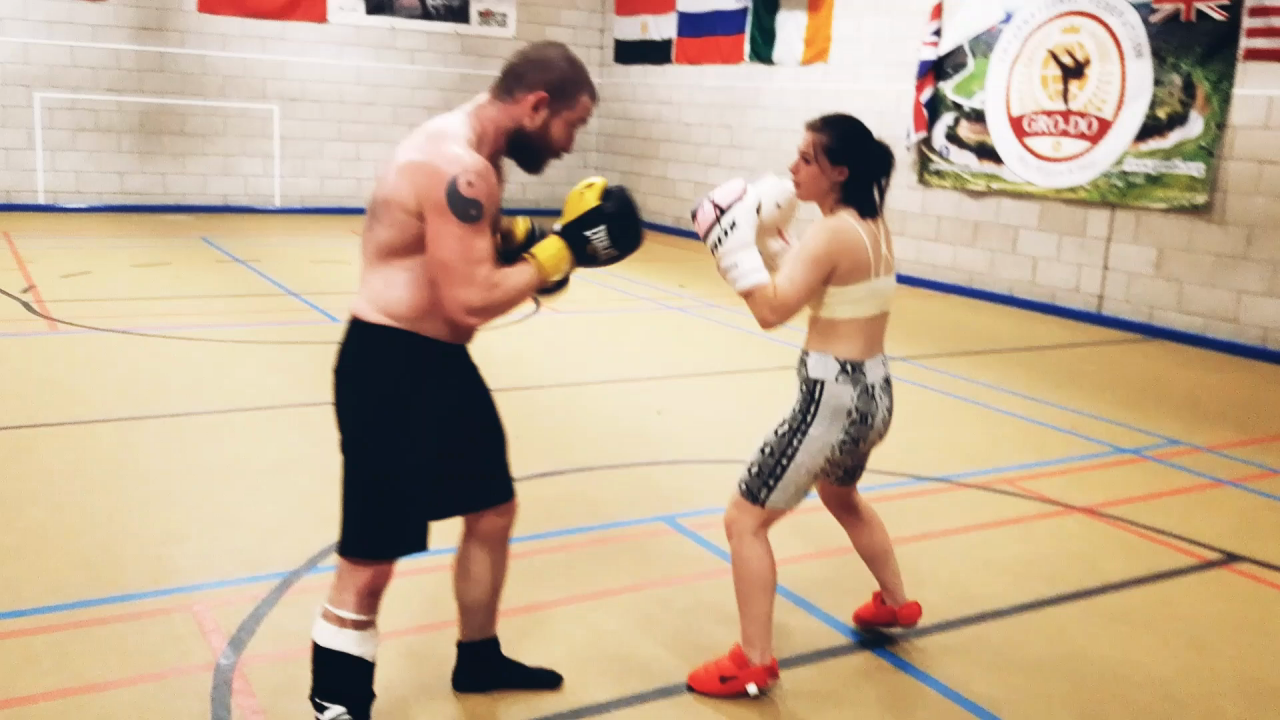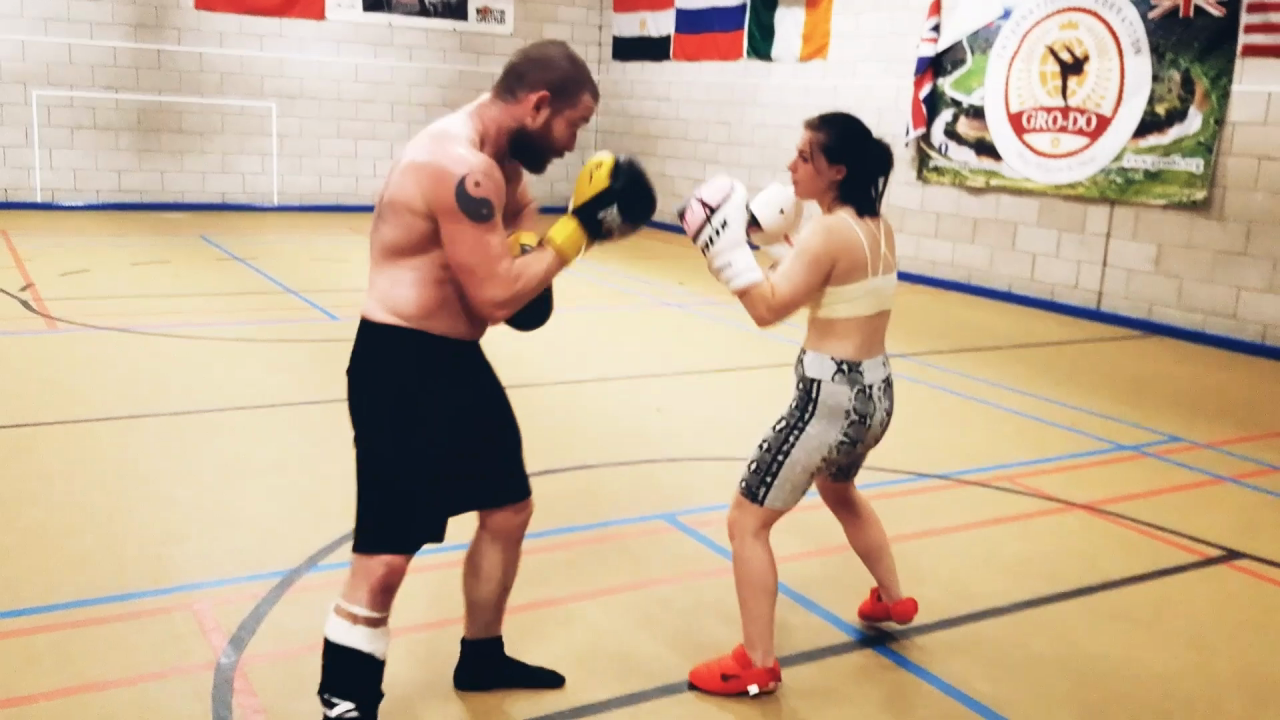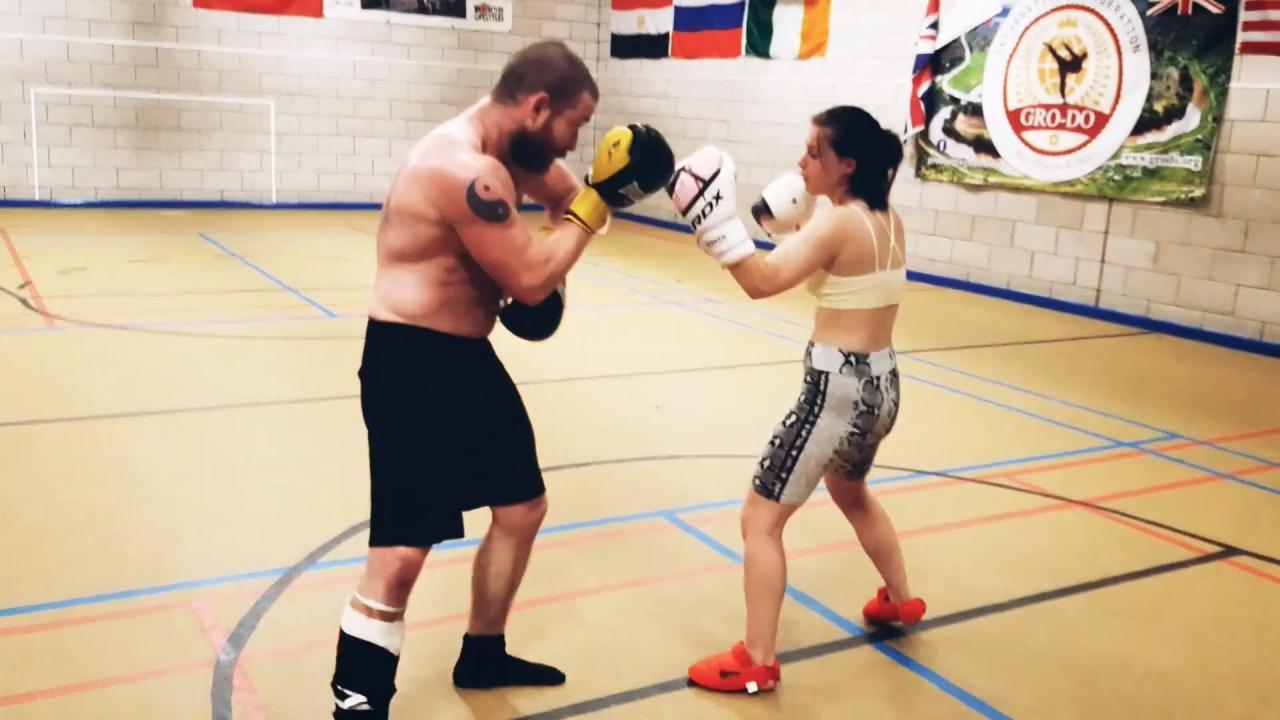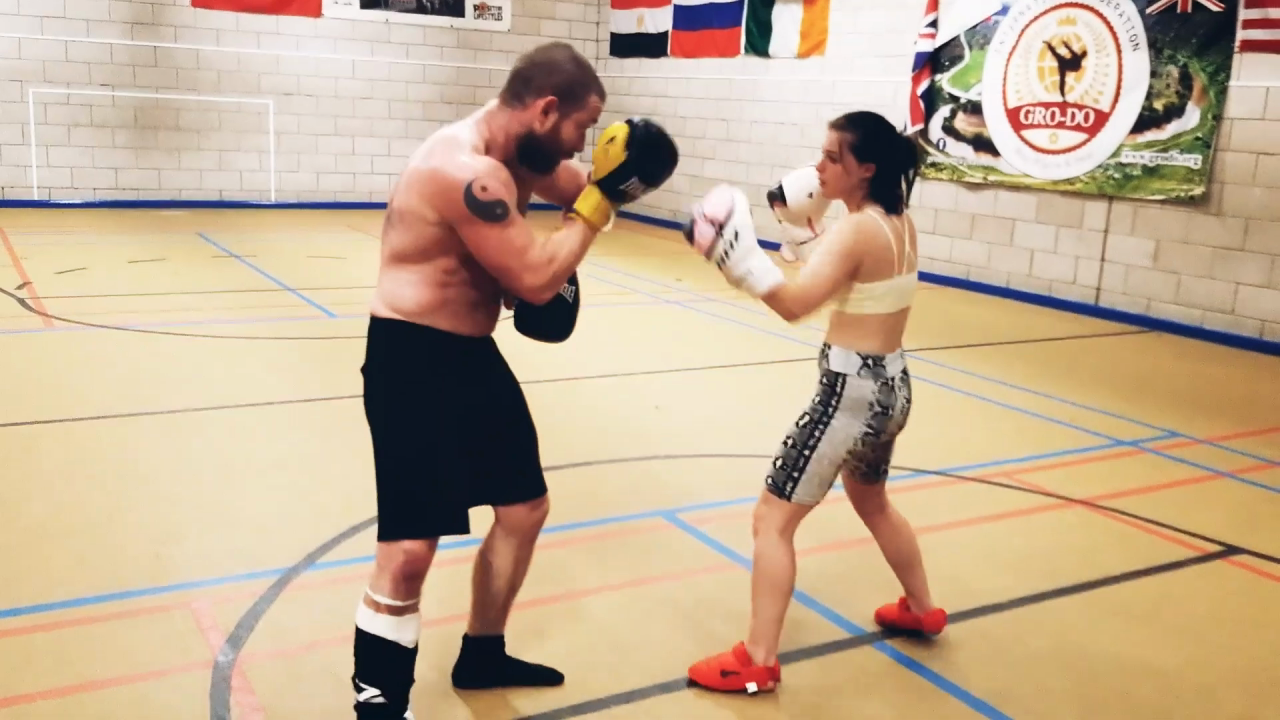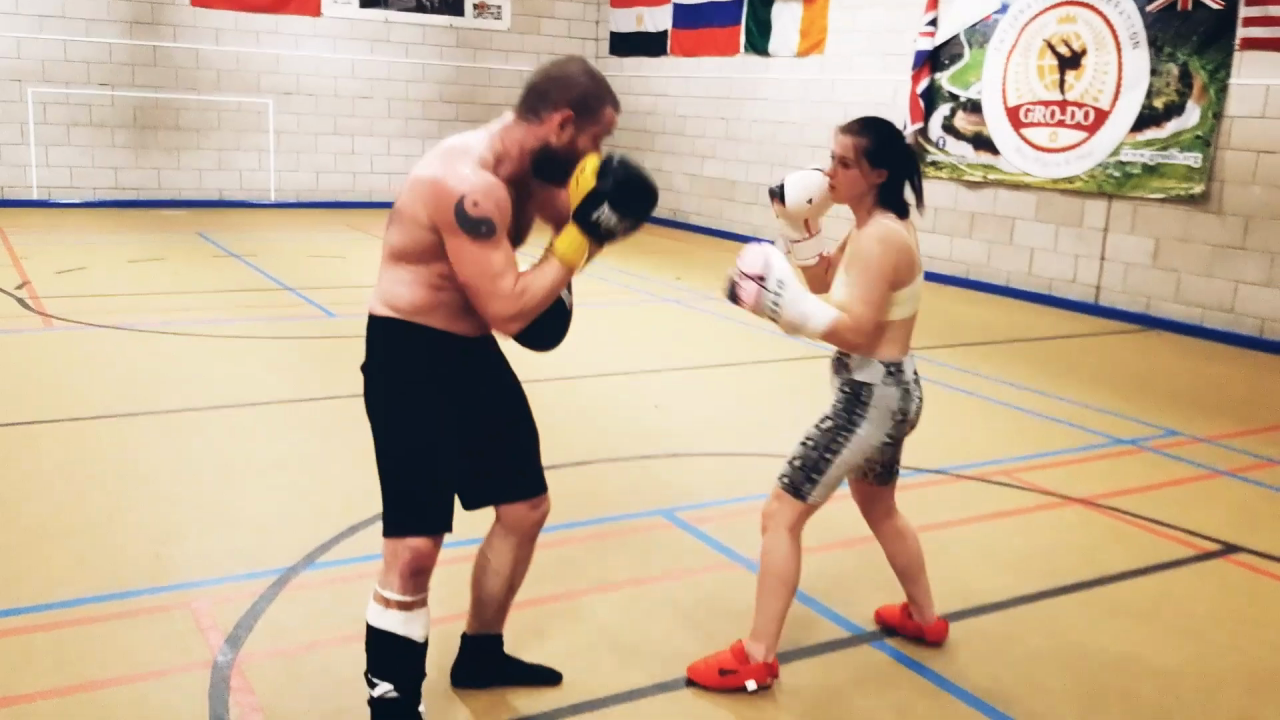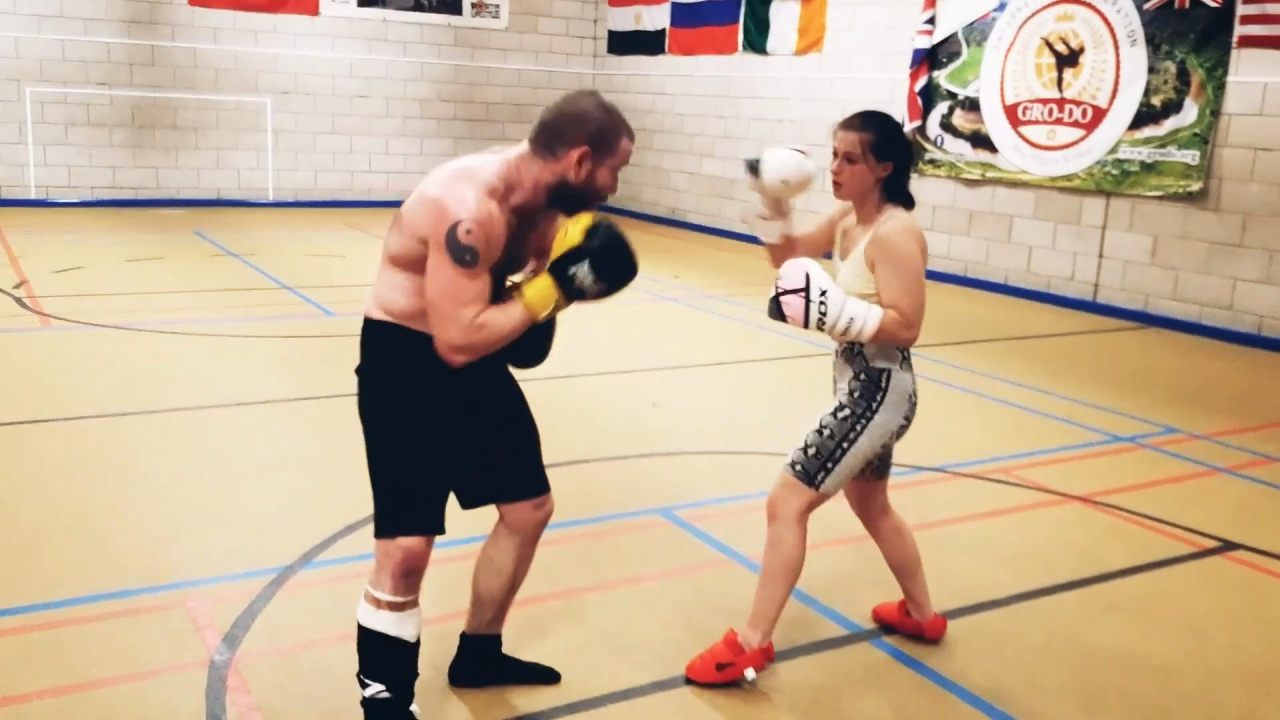
dt=0.1s
person 1, frame 1
left shoulder: (481, 148)
right shoulder: (456, 165)
right elbow: (469, 304)
left wrist: (526, 259)
right wrist: (561, 250)
left hip: (442, 362)
right hip: (387, 366)
left knee: (493, 515)
right knee: (371, 563)
left ankle: (478, 658)
person 1, frame 2
left shoulder: (493, 149)
right shoulder: (463, 166)
left elbow: (523, 218)
right elbow: (496, 297)
left wrist: (533, 243)
right wrist: (577, 229)
left hip: (456, 360)
right hip: (399, 365)
left knee: (509, 511)
right knee: (385, 559)
left ankle: (482, 655)
person 1, frame 3
left shoulder: (510, 146)
right shoulder: (465, 170)
left elbow: (569, 193)
right elbow: (532, 281)
right wrist: (601, 200)
left hip: (470, 355)
right hip: (409, 363)
left knee: (522, 508)
right knee: (402, 552)
left ankle: (483, 653)
person 1, frame 4
left shoulder: (517, 147)
right shoulder: (466, 172)
left elbow: (577, 190)
right elbow: (535, 281)
right wrist: (605, 198)
left hip: (472, 353)
right hip: (411, 361)
left knee: (524, 509)
right knee: (409, 549)
left ankle: (482, 653)
person 1, frame 5
left shoulder: (531, 162)
right shoulder: (468, 184)
left elbow: (566, 219)
right elbow: (507, 311)
left wrist: (582, 227)
right wrist: (589, 230)
left hip: (474, 353)
right hip: (411, 359)
left knee: (524, 508)
right knee: (415, 546)
left ankle: (481, 655)
person 1, frame 6
left shoulder: (536, 184)
right shoulder: (469, 209)
left elbow: (549, 254)
right elbow: (459, 341)
left wrist: (545, 288)
right wrist: (553, 288)
left hip: (473, 359)
right hip: (406, 360)
left knee: (529, 508)
right knee: (405, 548)
left ankle: (478, 654)
person 2, frame 1
left shoulder: (829, 233)
right shoulder: (873, 226)
left elbow: (771, 311)
left wrist: (731, 241)
right wrist: (773, 239)
left hip: (833, 398)
right hip: (873, 392)
left knee: (744, 522)
right knee: (842, 497)
left ankle: (754, 664)
right ankle: (896, 602)
person 2, frame 2
left shoulder: (827, 233)
right shoulder: (875, 225)
left elbow: (767, 308)
left wrist: (722, 241)
right wrist: (781, 243)
left hip: (830, 397)
right hip: (872, 391)
left knee: (746, 523)
right knee: (840, 493)
left ankle: (757, 664)
right ankle: (892, 598)
person 2, frame 3
left shoulder: (837, 223)
right shoulder: (885, 218)
left elbow: (763, 282)
left wrist: (713, 212)
right wrist: (794, 229)
left hip: (838, 389)
right hip: (878, 385)
left knee: (760, 520)
right knee: (851, 494)
left ankle: (756, 663)
right ankle: (900, 598)
person 2, frame 4
left shoulder: (857, 230)
right shoulder: (896, 222)
left elbow: (794, 304)
left wrist: (732, 246)
left hip: (852, 390)
right hip: (888, 386)
left knee: (772, 520)
right knee: (870, 500)
left ankle: (758, 661)
right ankle: (921, 608)
person 2, frame 5
left shoulder: (882, 240)
right shoulder: (866, 227)
left elbow: (847, 333)
right elbow: (816, 280)
left wrist: (777, 295)
right wrist: (805, 233)
left hip: (870, 396)
right hip: (881, 394)
left knee: (780, 515)
right knee: (878, 507)
left ankle: (756, 656)
right ankle: (923, 616)
person 2, frame 6
left shoulder: (897, 234)
right shoulder: (848, 216)
left elbow: (903, 329)
right elbow: (787, 258)
left wrist: (832, 306)
right wrist: (774, 210)
left hip: (877, 388)
right hip: (868, 386)
left knee: (787, 504)
right knee: (870, 504)
left ankle: (751, 644)
right ankle: (921, 614)
